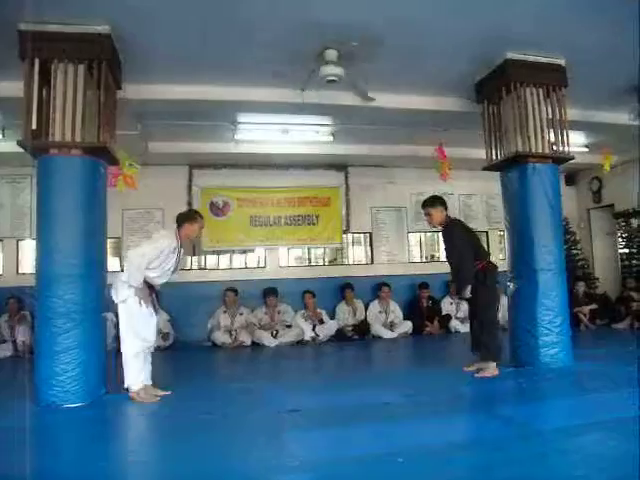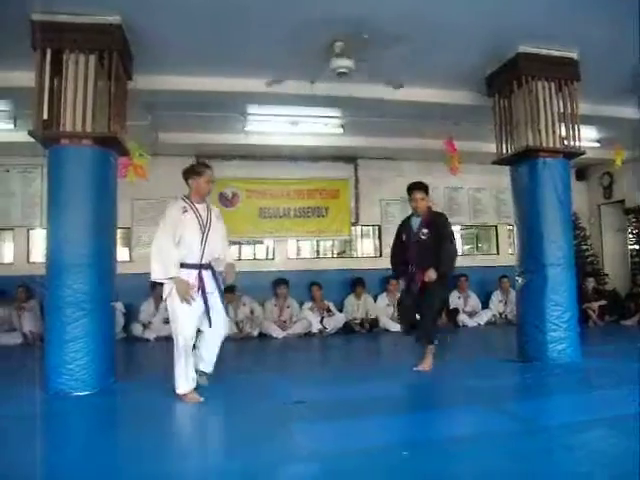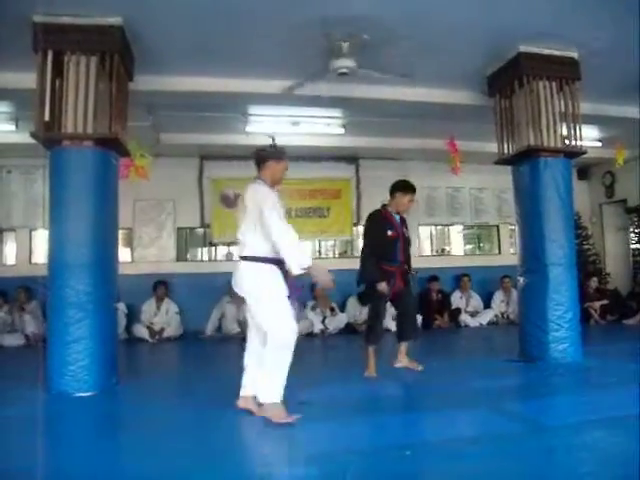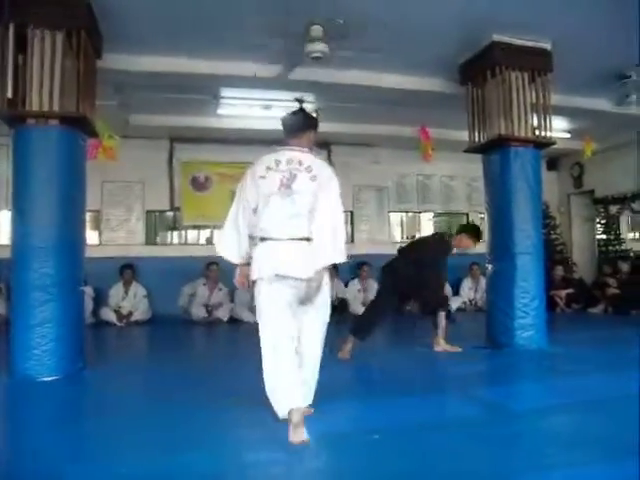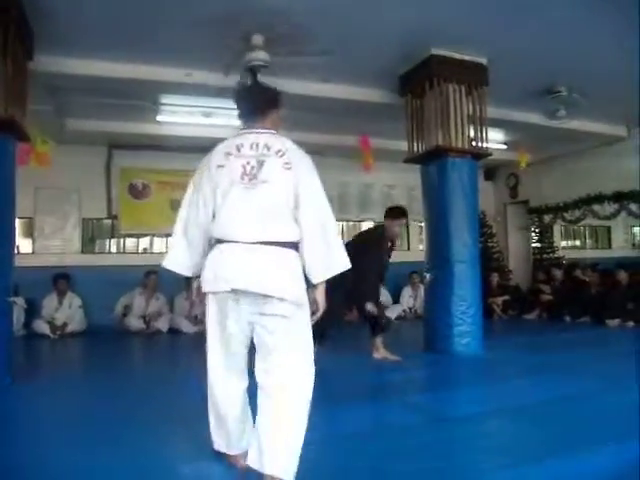
dt=0.7s
person 1, frame 1
left shoulder: (178, 246)
right shoulder: (166, 241)
right elbow: (135, 258)
right wrist: (139, 288)
left hip: (142, 289)
right hip: (131, 289)
left knee: (146, 336)
right knee: (136, 337)
left ankle: (144, 384)
right ankle: (135, 388)
person 1, frame 2
left shoulder: (213, 211)
right shoulder: (176, 210)
left elbow: (221, 242)
right elbow: (163, 246)
left wrist: (228, 263)
right wrist: (176, 280)
left hip: (208, 276)
right hip: (184, 277)
left knee: (219, 325)
right knee: (185, 333)
left ankle: (198, 367)
right ankle: (185, 386)
person 1, frame 3
left shoulder: (256, 193)
right shoulder: (261, 194)
right elbow: (280, 234)
left wrist: (287, 266)
right wrist: (311, 267)
left hip: (260, 270)
right hip: (258, 273)
left knee: (260, 337)
right knee: (283, 333)
left ankle: (248, 395)
right ankle: (270, 401)
person 1, frame 4
left shoulder: (260, 167)
right shoulder: (321, 170)
left elbow: (241, 216)
right elbow: (328, 222)
left wrist: (241, 262)
right wrist: (321, 267)
left hip: (269, 256)
right hip: (307, 257)
left knee: (276, 340)
right knee: (309, 337)
left ankle: (294, 413)
right ankle: (300, 405)
person 1, frame 5
left shoulder: (218, 156)
right shoulder: (293, 155)
left elbow: (194, 219)
right elbow: (315, 219)
left wrist: (196, 271)
right wrist: (319, 281)
left hip: (226, 265)
right hip: (278, 267)
left knee: (226, 368)
right knee: (288, 373)
person 2, frame 1
left shoulder: (453, 229)
right shoulder: (452, 227)
left elbow: (463, 258)
left wrist: (466, 284)
right wrist: (464, 284)
left hip: (481, 277)
right hip: (479, 277)
left knee: (485, 319)
right knee: (477, 318)
left ankle: (491, 366)
right ankle: (483, 360)
person 2, frame 2
left shoulder: (439, 220)
right shoulder: (406, 225)
left elbow: (448, 248)
right elbow: (398, 252)
left wrist: (436, 270)
right wrist: (402, 274)
left hip: (434, 276)
right hip: (414, 276)
left knee: (428, 315)
right knee: (404, 311)
left ankle: (429, 357)
right ankle: (429, 340)
person 2, frame 3
left shoulder: (401, 220)
right shoulder: (376, 218)
right elbow: (369, 252)
left wrist: (407, 268)
right wrist: (376, 279)
left hip: (400, 276)
right hip: (382, 276)
left knee: (408, 312)
right knee: (376, 317)
left ankle: (402, 357)
right ankle: (371, 364)
person 2, frame 4
left shoulder: (444, 242)
right shoulder: (441, 246)
left elbow: (436, 278)
right elbow: (433, 278)
right wrist: (440, 310)
left hip: (413, 275)
right hip: (397, 275)
left knee: (441, 302)
right knee: (380, 307)
left ankle: (440, 342)
right ankle: (347, 346)
person 2, frame 5
left shoulder: (387, 240)
right shoulder: (374, 239)
left elbow: (378, 271)
right elbow: (366, 270)
right wrist: (366, 300)
left hip: (356, 278)
right hip: (344, 279)
left knee: (376, 314)
right knee: (332, 314)
left ankle: (379, 349)
